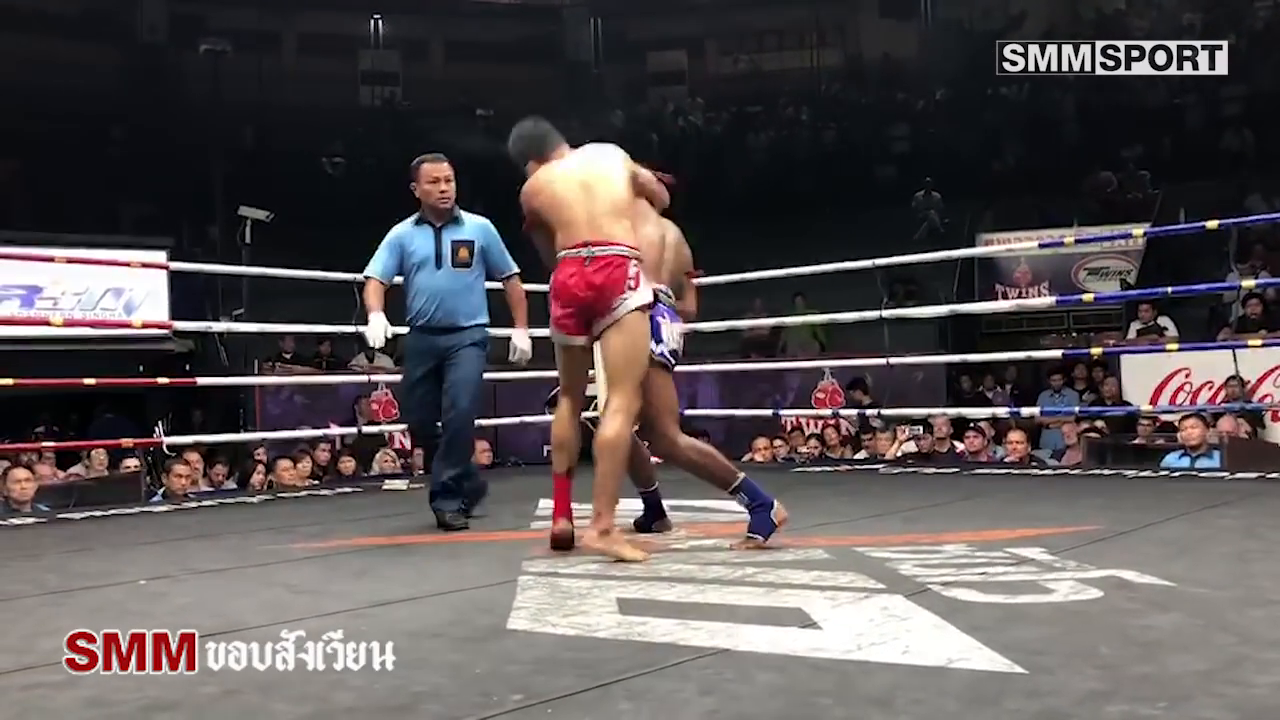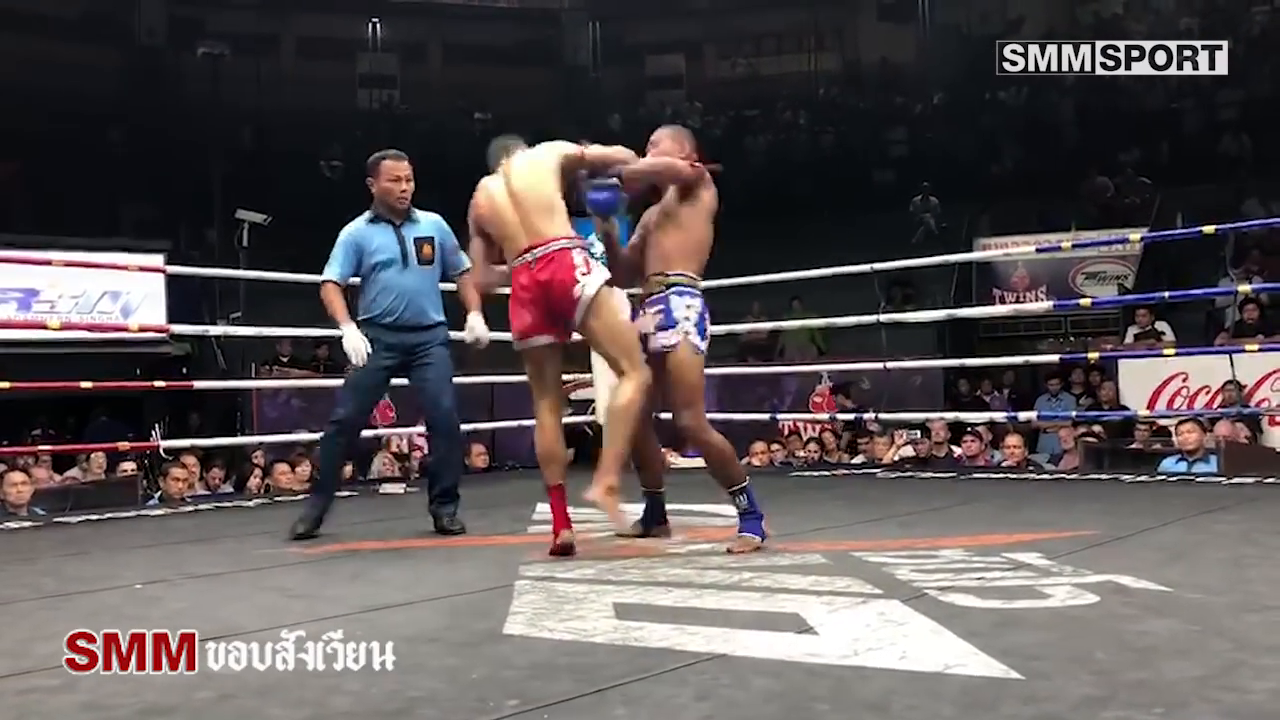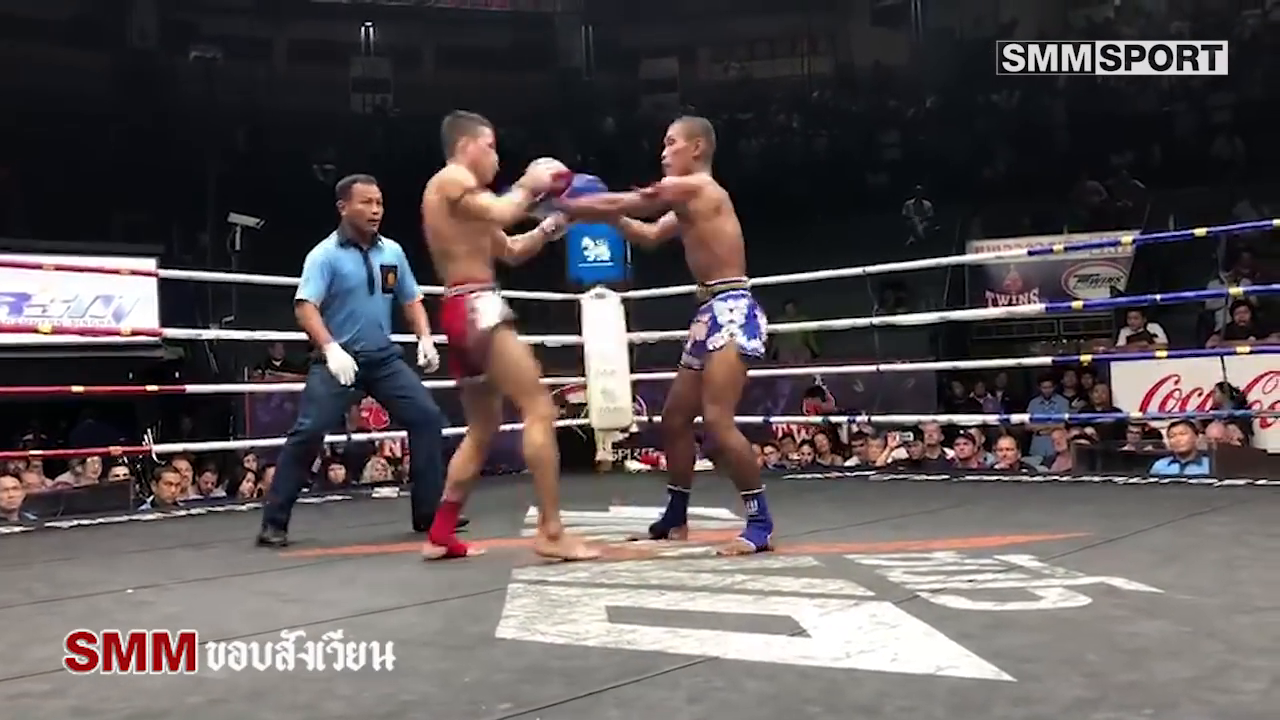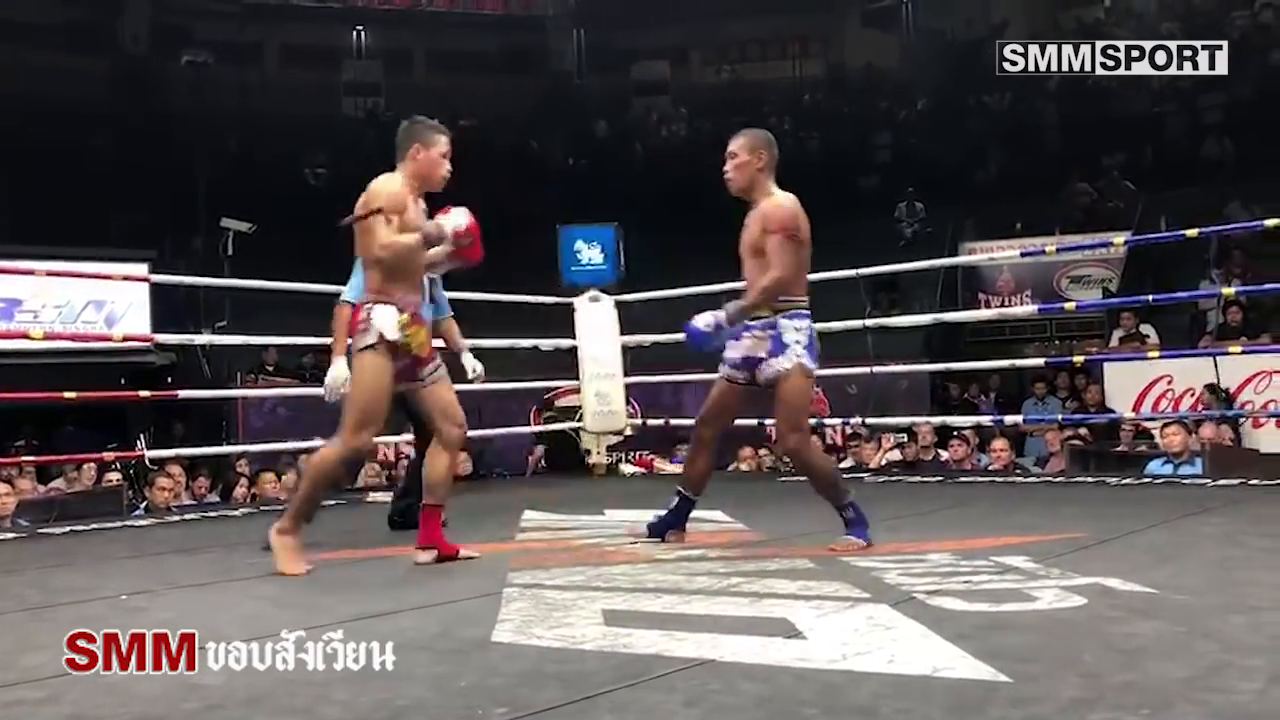
dt=0.3s
person 1, frame 1
left shoulder: (532, 188)
right shoulder: (606, 155)
right elbow: (661, 199)
left hip: (570, 277)
right hip: (620, 277)
left knee: (570, 396)
right knee: (623, 404)
left ankle: (562, 514)
right ankle: (603, 527)
person 1, frame 2
left shoulder: (479, 197)
right shoulder: (547, 153)
left elbow: (484, 279)
right elbow: (624, 159)
right wrist: (583, 162)
left hip: (526, 282)
right hip: (569, 265)
left knee: (548, 407)
right knee: (634, 372)
left ankle: (560, 526)
right ankle: (607, 481)
person 1, frame 3
left shoulder: (458, 190)
right shoulder: (451, 179)
left elbow: (513, 252)
right elbow: (499, 214)
left wrist: (552, 223)
right wrist: (531, 186)
left hip: (469, 313)
right hip: (474, 308)
left knee: (484, 428)
right knee: (539, 412)
left ankle: (440, 534)
right ankle: (552, 534)
person 1, frame 4
left shoulder: (414, 202)
right shoulder: (386, 189)
right elbow: (381, 251)
left wrist: (442, 250)
right wrist: (430, 234)
left hip: (410, 329)
right hip: (380, 323)
left knee: (452, 428)
right knee: (354, 440)
left ankle: (431, 539)
right ankle: (288, 527)
person 2, frame 1
left shoulder: (628, 207)
right shoulder: (673, 234)
right elbow: (689, 309)
right hip: (659, 319)
left knee: (665, 438)
left ankle: (762, 506)
right ankle: (654, 512)
person 2, frame 2
left shoulder: (698, 180)
right shoulder: (654, 214)
left elbow: (639, 169)
right elbow: (626, 266)
right wrist: (608, 231)
left hip: (679, 306)
right hip: (650, 309)
left knee: (691, 423)
left ankle: (752, 516)
right ankle: (655, 514)
person 2, frame 3
left shoulder: (693, 187)
right shoulder: (687, 202)
left elbow: (630, 203)
right elbow: (650, 234)
left wrist: (567, 205)
right wrist: (593, 211)
left hip: (731, 310)
right hip: (710, 313)
left knee: (715, 419)
right knee: (675, 418)
left ankle: (759, 523)
right ankle: (674, 519)
person 2, frame 4
left shoulder: (782, 207)
right shoulder: (757, 215)
left elbow: (778, 280)
left wrist: (727, 315)
right wrist: (727, 320)
left hip: (786, 330)
right hip: (752, 332)
left knee: (793, 444)
right knee: (706, 426)
left ankle: (856, 524)
right ankle: (674, 521)
person 3, frame 1
left shoulder: (480, 228)
right shoulder: (401, 235)
left elbow: (510, 279)
right elbow: (374, 280)
left wrist: (520, 329)
right wrist: (376, 315)
left hip: (468, 337)
right hip: (421, 339)
left knee: (460, 412)
right knee: (422, 422)
left ankle: (451, 500)
right ankle: (468, 485)
person 3, frame 2
left shoulder: (433, 224)
right shoulder: (356, 233)
left elbow: (462, 272)
right elbow: (330, 285)
left wrist: (475, 314)
right wrist: (348, 328)
left hip: (428, 336)
right hip: (376, 338)
left knee: (444, 415)
right knee: (345, 418)
left ankle: (444, 506)
right ankle: (317, 502)
person 3, frame 3
left shoulder: (392, 252)
right shoulder: (325, 254)
left elbow: (410, 299)
right elbow: (305, 307)
left wrist: (425, 339)
right wrist: (331, 349)
left hip: (385, 357)
right hip: (340, 359)
left knee: (428, 418)
right knee: (307, 433)
left ankle: (428, 509)
right ankle: (274, 521)
person 3, frame 4
left shoulder: (429, 274)
left elbow: (443, 317)
right elbow: (347, 306)
left wrist: (465, 354)
right wrist: (339, 359)
left ankle: (407, 510)
